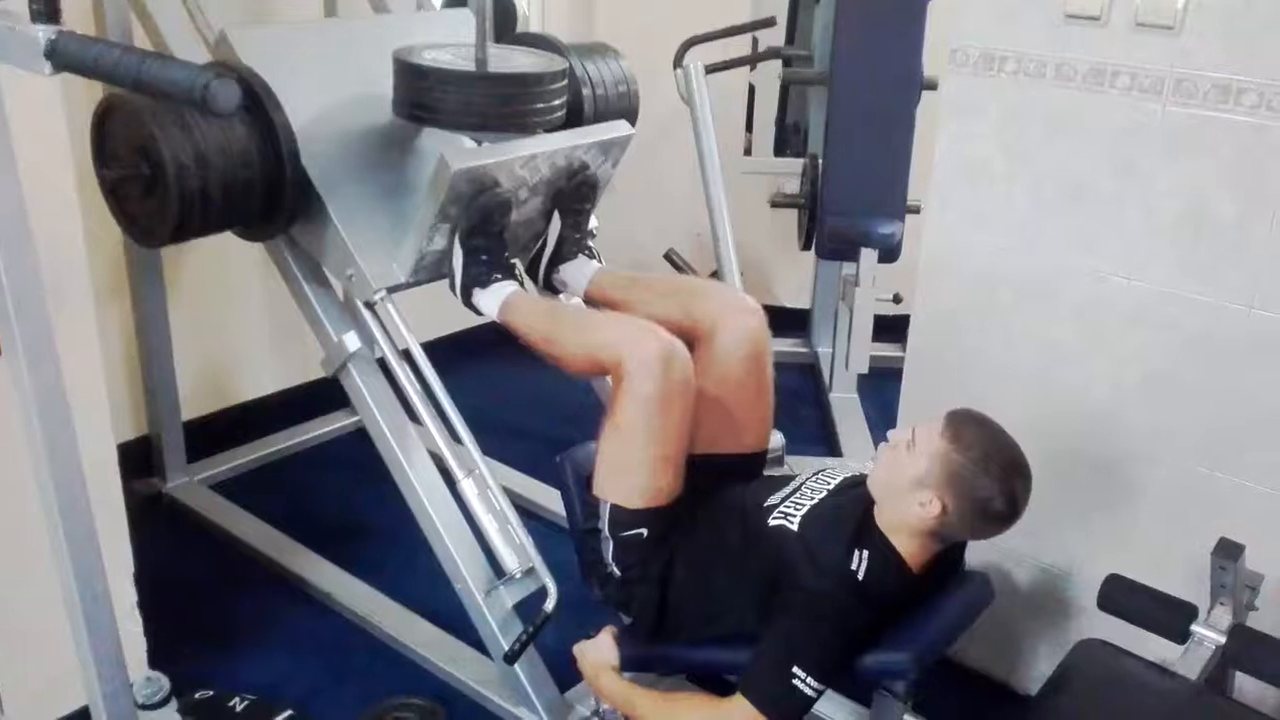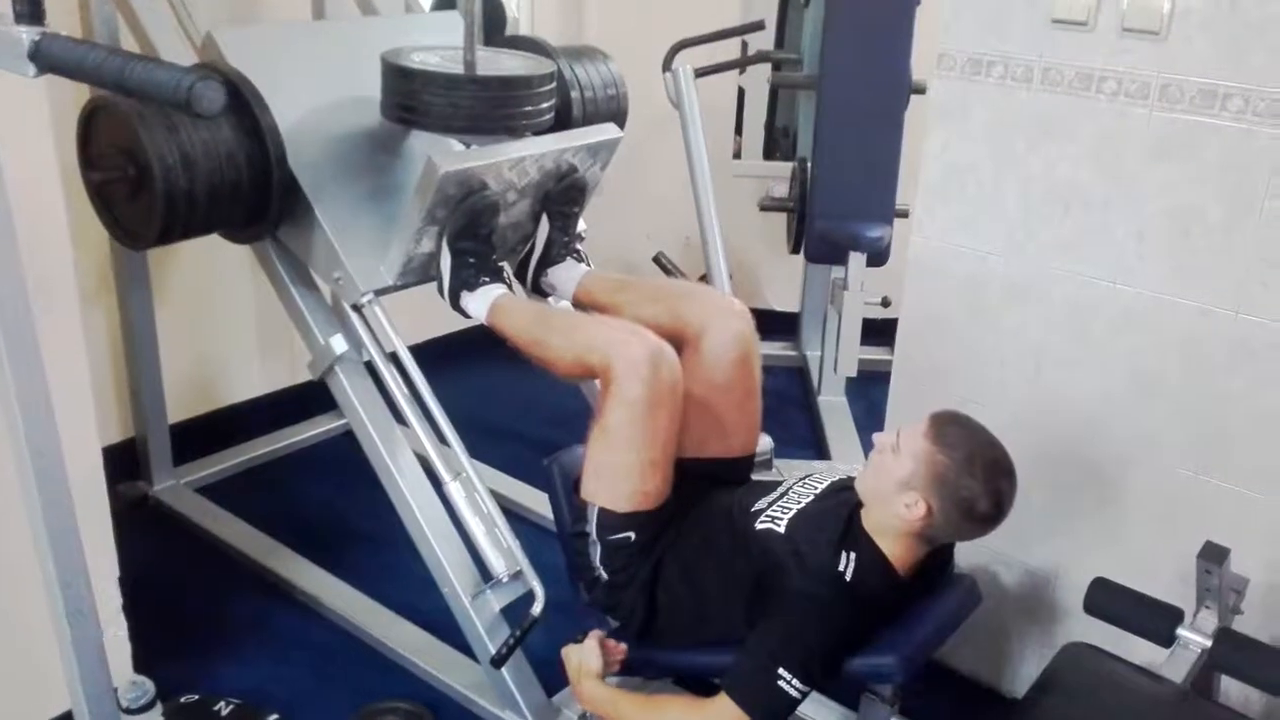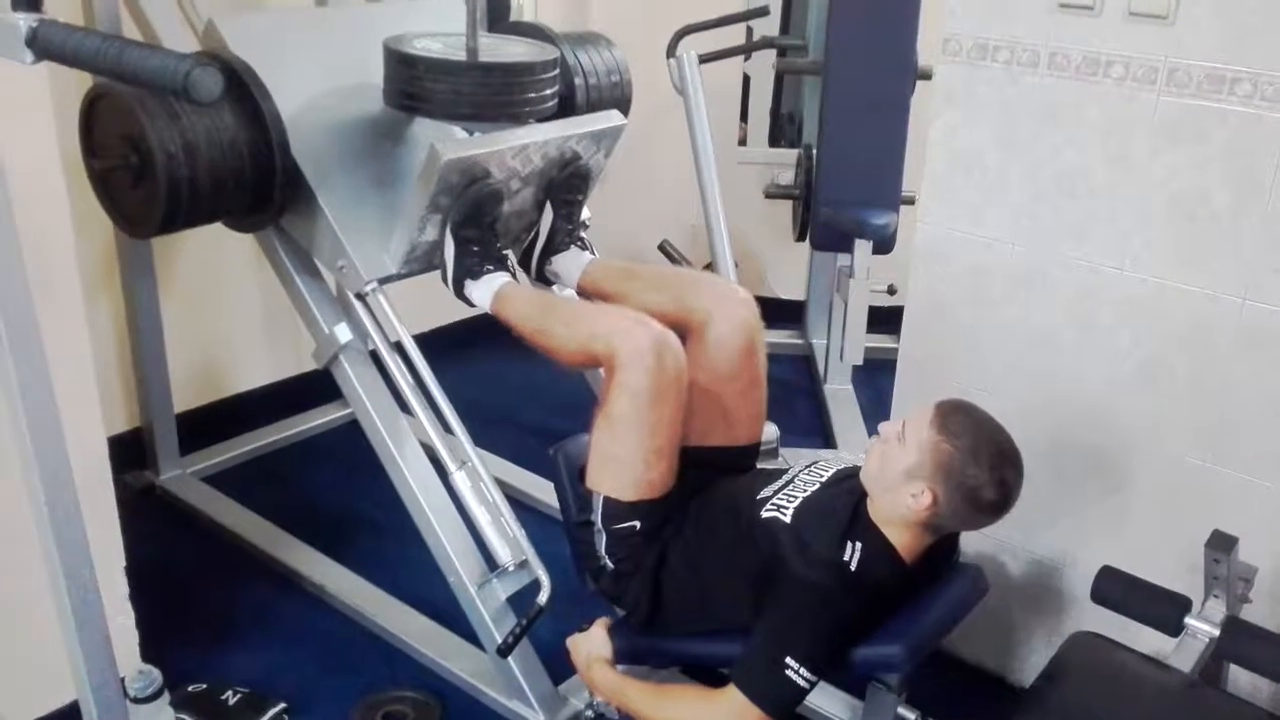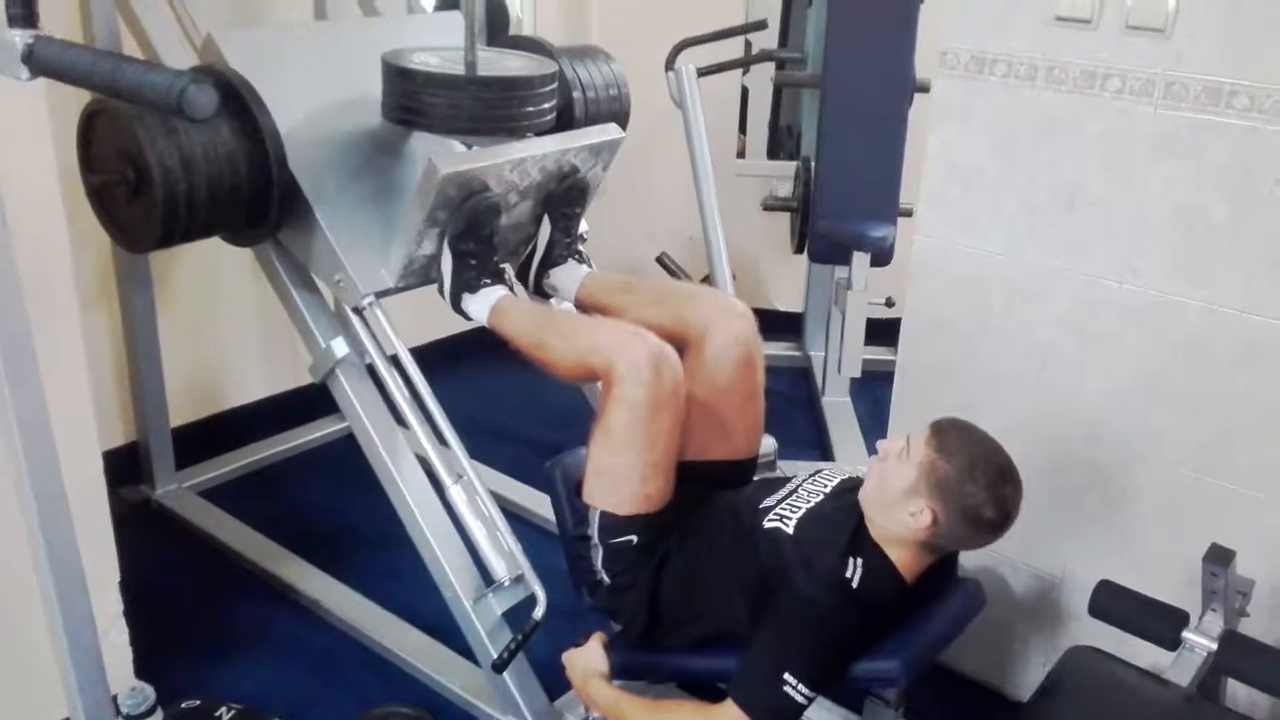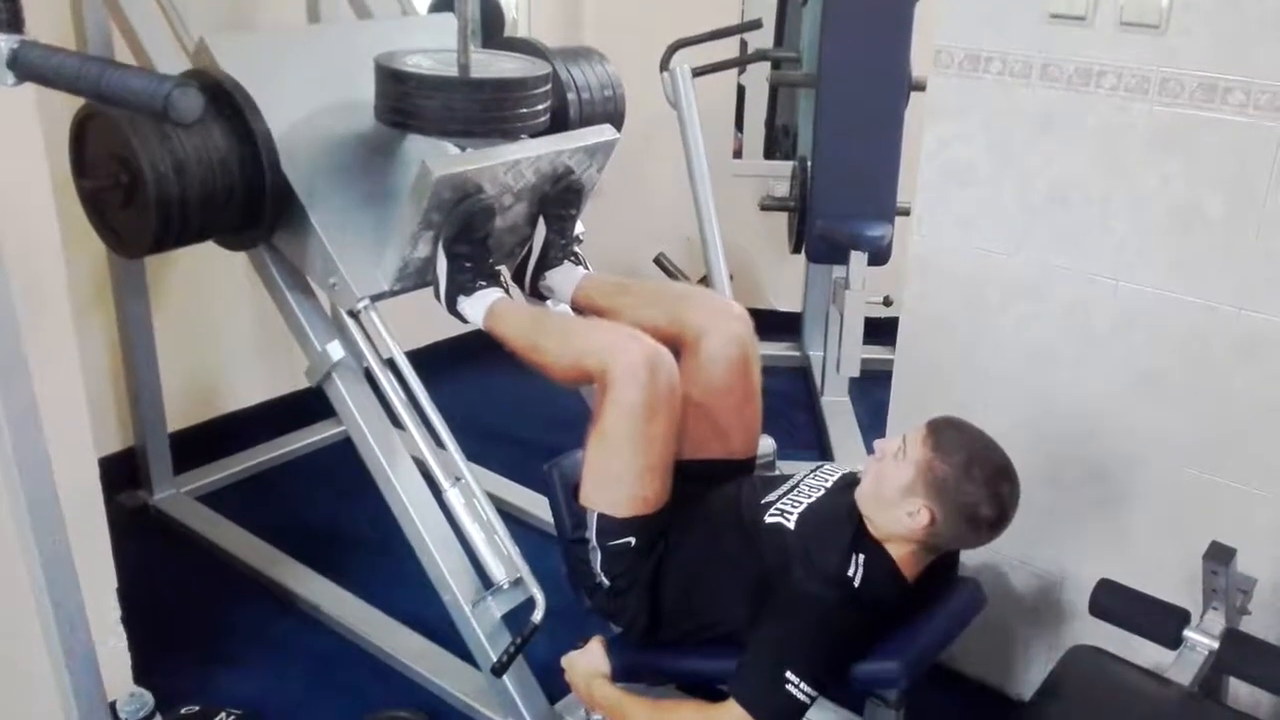
dt=0.5s
person 1, frame 1
left shoulder: (837, 596)
right shoulder: (930, 538)
left hip: (648, 567)
right hip: (720, 506)
left knee: (651, 352)
right knee: (735, 318)
left ankle: (496, 293)
right ankle: (573, 271)
person 1, frame 2
left shoulder: (823, 599)
right shoulder: (917, 545)
left hip: (635, 574)
right hip: (712, 506)
left knee: (641, 357)
right knee: (723, 323)
left ankle: (484, 297)
right ankle: (562, 272)
person 1, frame 3
left shoulder: (830, 587)
right shoulder: (924, 528)
left hip: (641, 560)
right hip: (716, 496)
left knee: (644, 344)
right knee: (727, 309)
left ankle: (488, 284)
right ankle: (566, 261)
person 1, frame 4
left shoulder: (829, 603)
right shoulder: (919, 548)
left hip: (638, 572)
right hip: (713, 508)
left knee: (642, 359)
right knee: (726, 324)
left ankle: (485, 298)
right ankle: (564, 273)
person 1, frame 5
left shoulder: (829, 601)
right shoulder: (919, 542)
left hip: (635, 575)
right hip: (710, 504)
left knee: (636, 359)
right knee: (721, 325)
left ankle: (480, 300)
right ankle: (558, 275)
